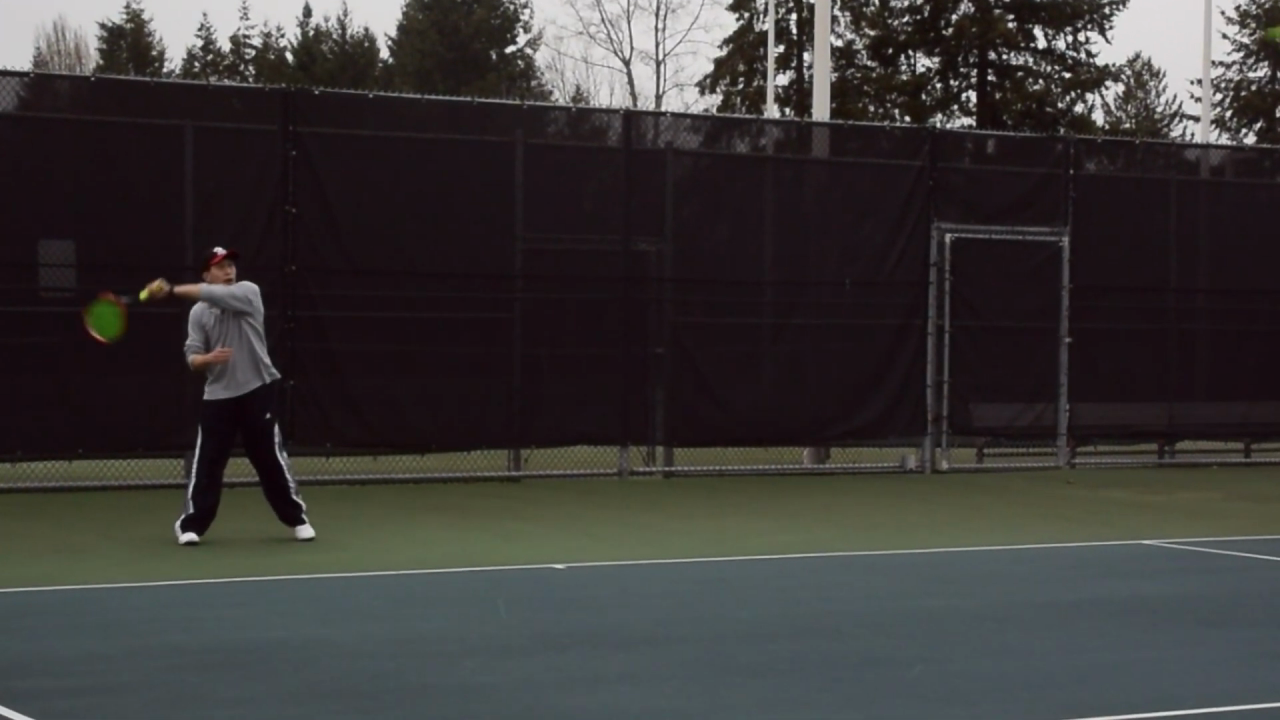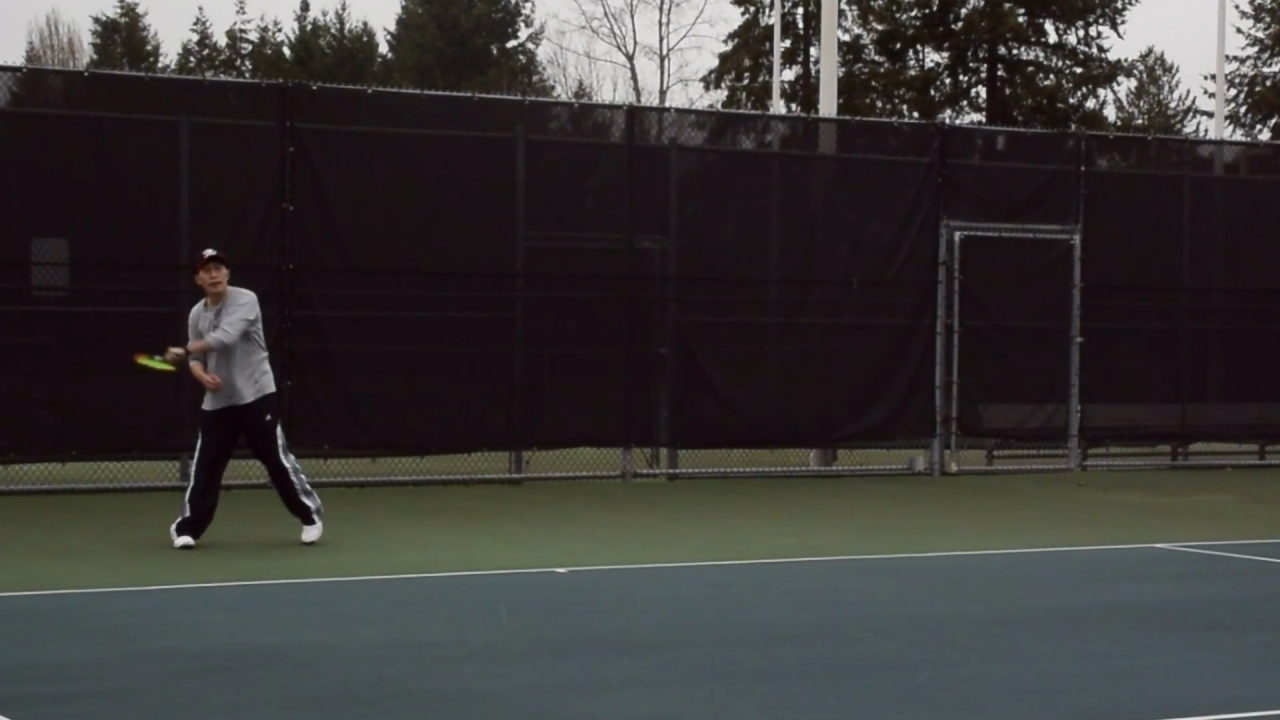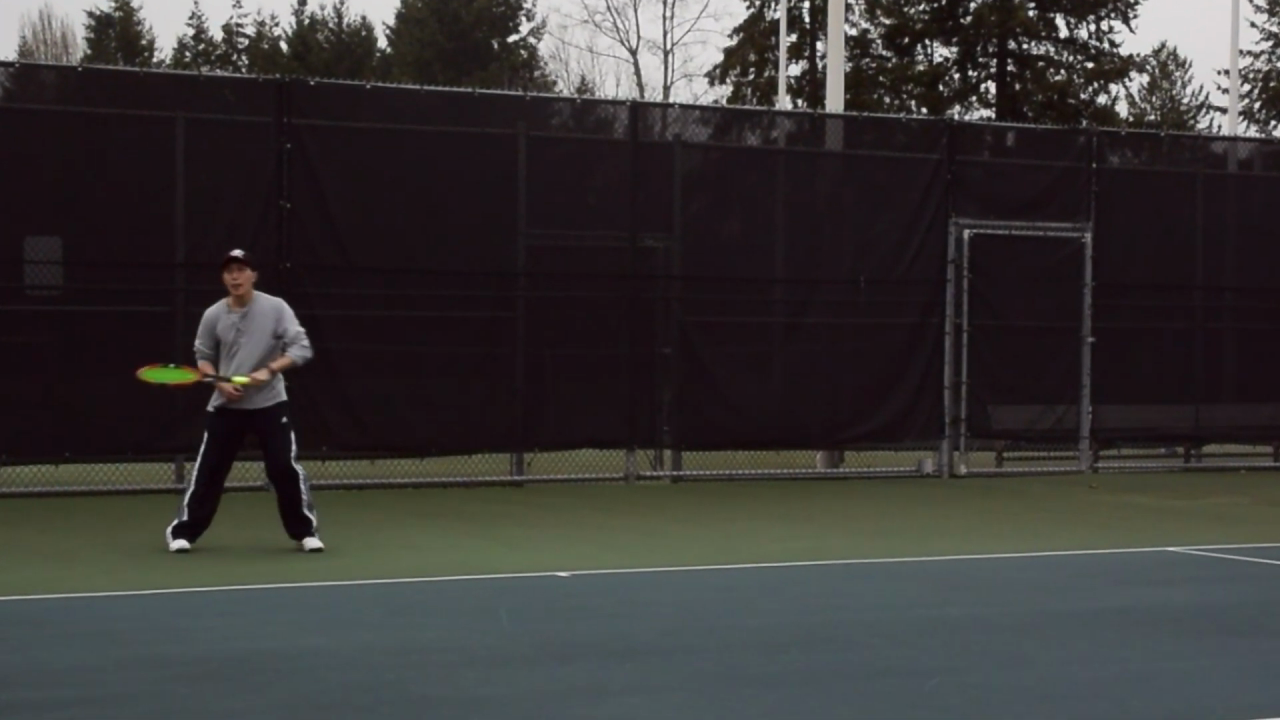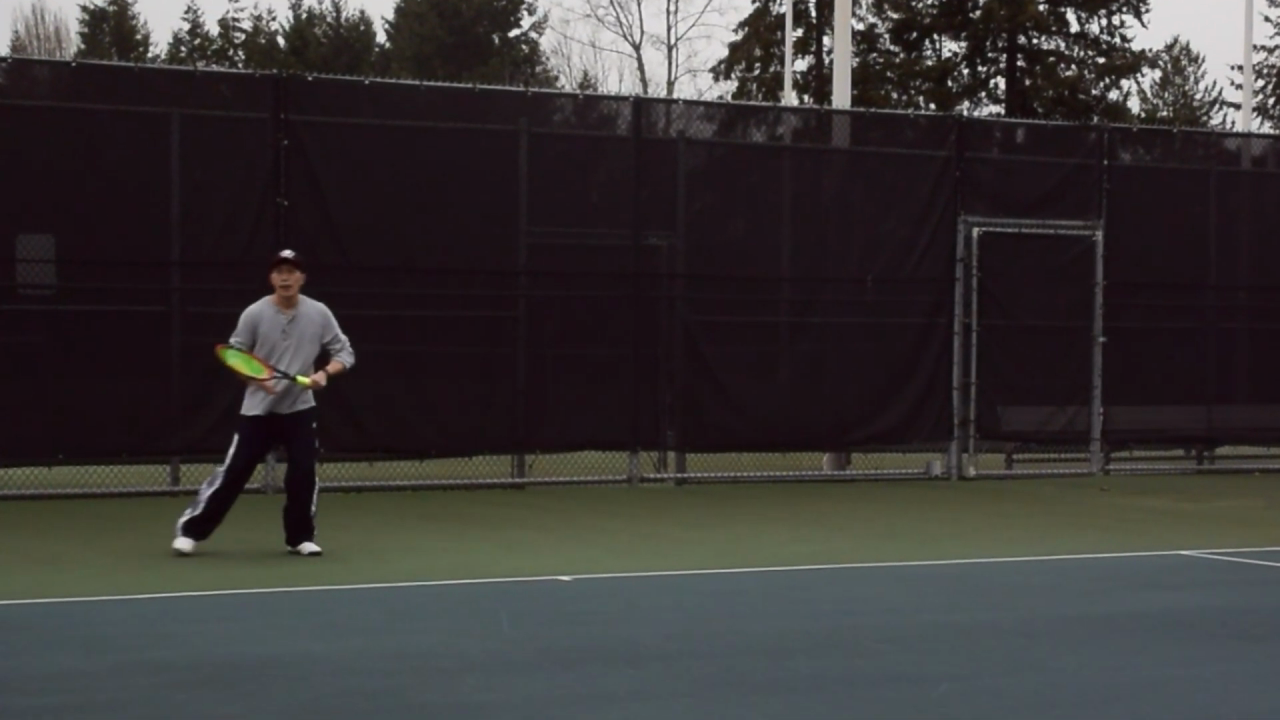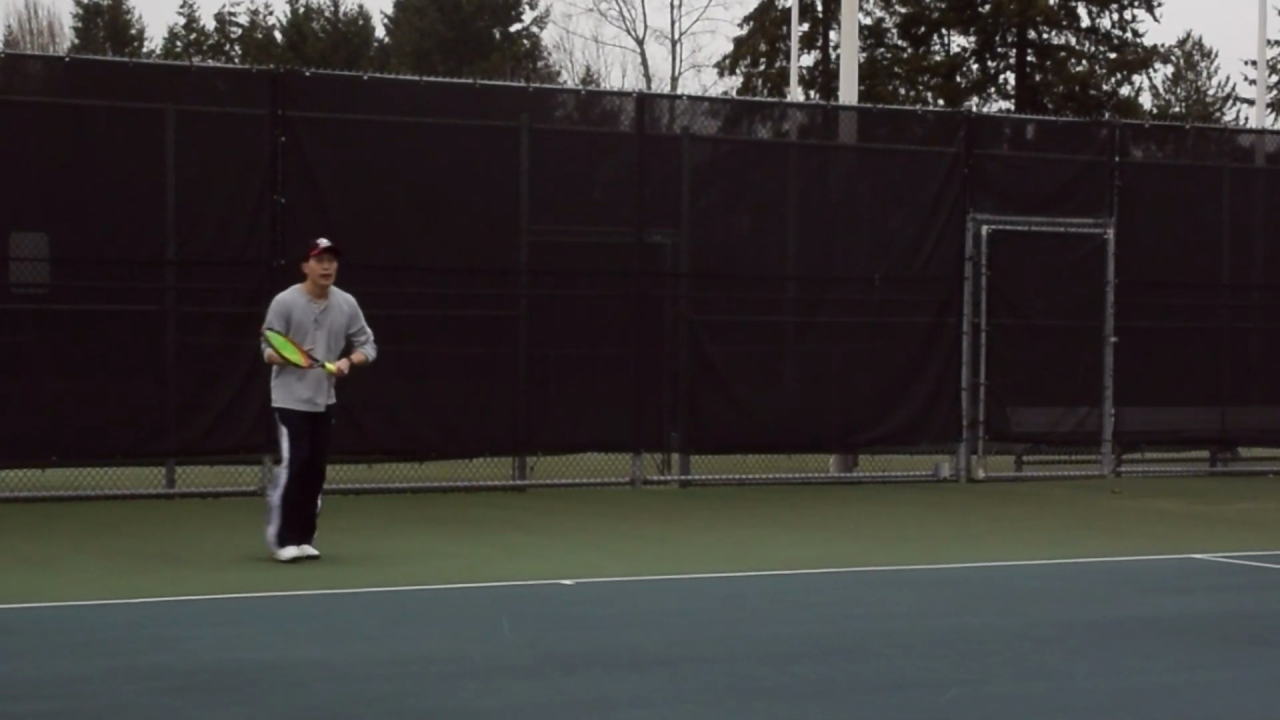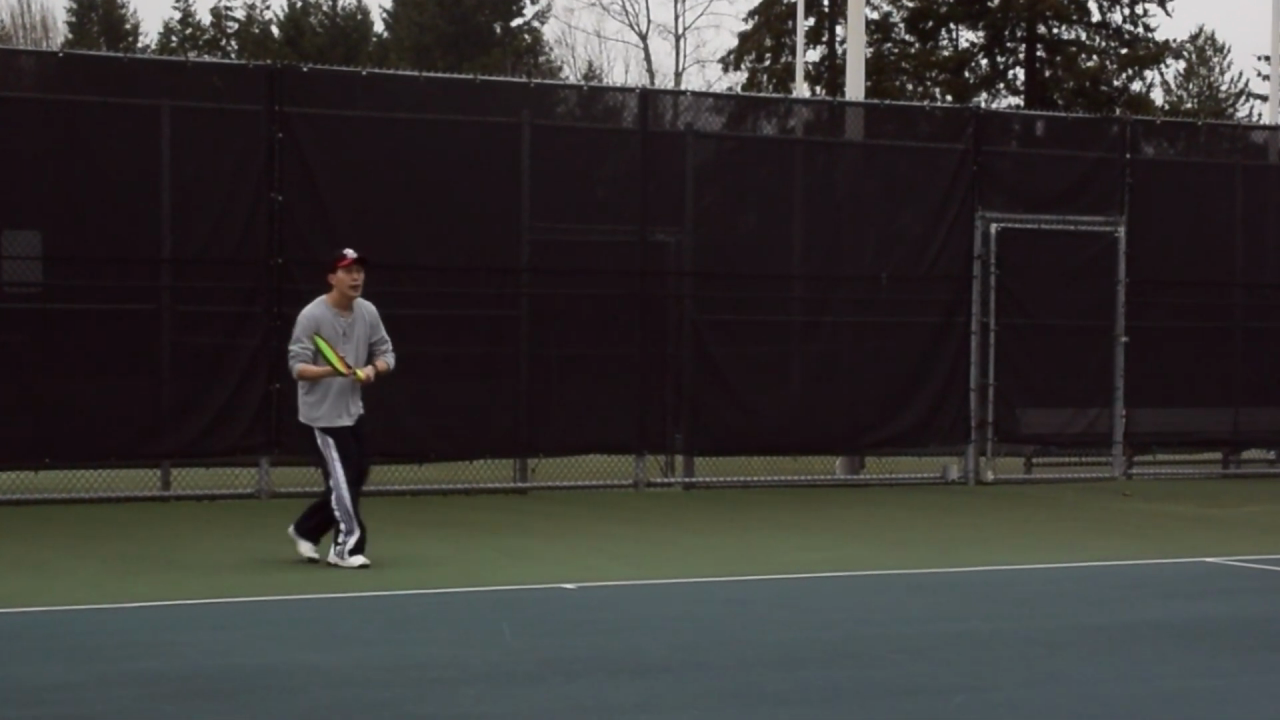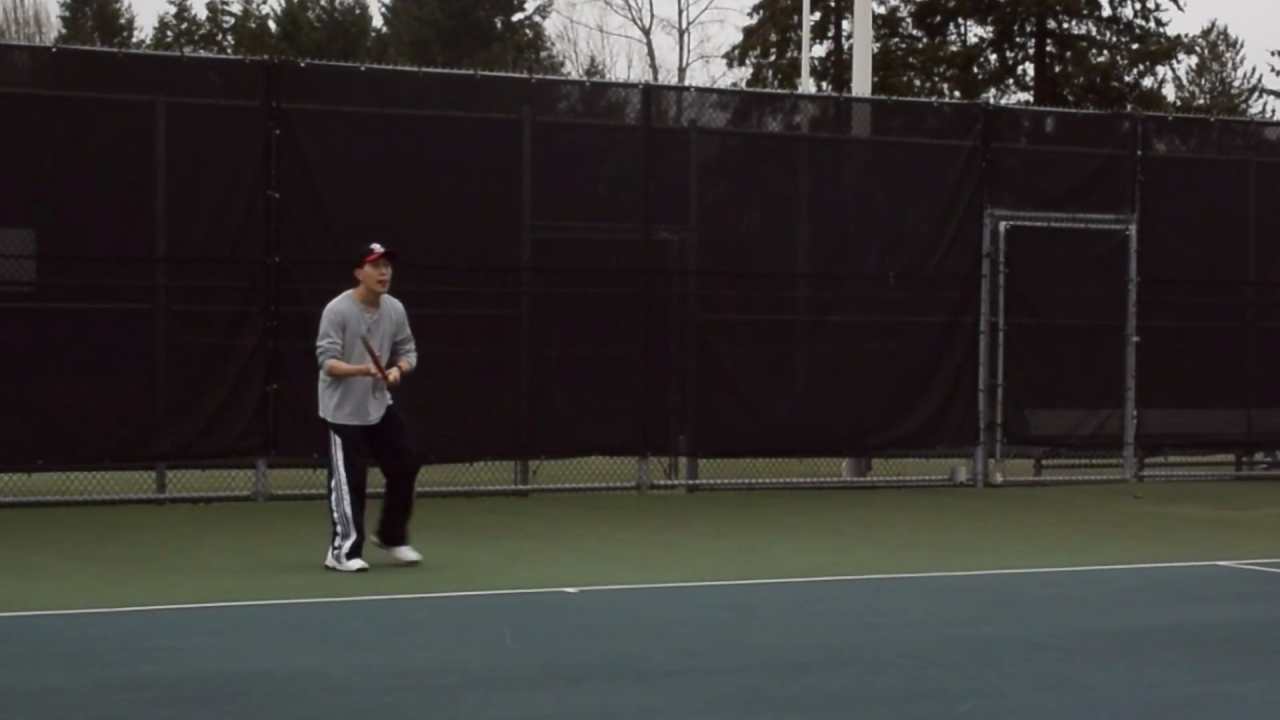
dt=0.4s
person 1, frame 1
left shoulder: (249, 292)
right shoulder: (198, 312)
left elbow: (214, 294)
right elbow: (193, 357)
left wrist: (171, 289)
right wrist: (207, 359)
left hip: (256, 390)
right hip: (218, 395)
left knee: (270, 457)
right knee: (207, 461)
left ankle: (297, 517)
right ankle: (192, 524)
person 1, frame 2
left shoulder: (245, 299)
right shoulder: (196, 314)
left elbow: (225, 337)
right elbow: (200, 359)
left wrist: (184, 352)
right wrist: (203, 376)
left hip: (257, 396)
right hip: (217, 402)
left knee: (277, 459)
right knee: (206, 465)
left ankle: (310, 515)
right ankle: (187, 527)
person 1, frame 3
left shoulder: (276, 308)
right shoulder: (213, 315)
left elbow: (301, 347)
right elbow: (203, 357)
left wrist: (269, 370)
right wrist: (219, 383)
left hip: (270, 403)
right hip: (227, 405)
left knee: (284, 466)
right knee: (208, 469)
left ankle: (303, 531)
right ankle: (183, 531)
person 1, frame 4
left shoulder: (319, 313)
right shoulder: (254, 314)
left elbow: (345, 353)
left wrist: (325, 373)
right wrist: (255, 378)
left hip: (300, 407)
right hip: (258, 408)
left knee: (303, 472)
right knee: (235, 470)
left ankle: (300, 536)
right ankle: (191, 529)
person 1, frame 5
left shoulder: (347, 304)
right shoulder: (285, 302)
left elbow: (368, 345)
right elbow: (269, 351)
left wrist: (348, 361)
right wrist: (292, 359)
left hip: (324, 399)
right hip: (290, 398)
left knee: (314, 469)
right knee: (294, 466)
left ankle: (300, 538)
right ankle: (283, 538)
person 1, frame 6
left shoulder: (369, 312)
right shoulder: (311, 315)
left elbow: (386, 353)
right elbow: (297, 366)
left wrist: (373, 368)
right wrist: (329, 370)
left hip: (352, 407)
right hip: (322, 411)
left knee: (355, 476)
right knee: (344, 476)
left ankle: (305, 530)
right ankle: (346, 547)
person 1, frame 7
left shoulder: (395, 309)
right shoulder: (337, 310)
left elbow: (408, 352)
right elbow: (326, 361)
left wrist: (397, 369)
right wrist: (361, 369)
left hip: (380, 404)
right hip: (343, 409)
left knee: (405, 464)
right knee: (350, 479)
left ankle: (391, 537)
right ankle: (344, 552)
